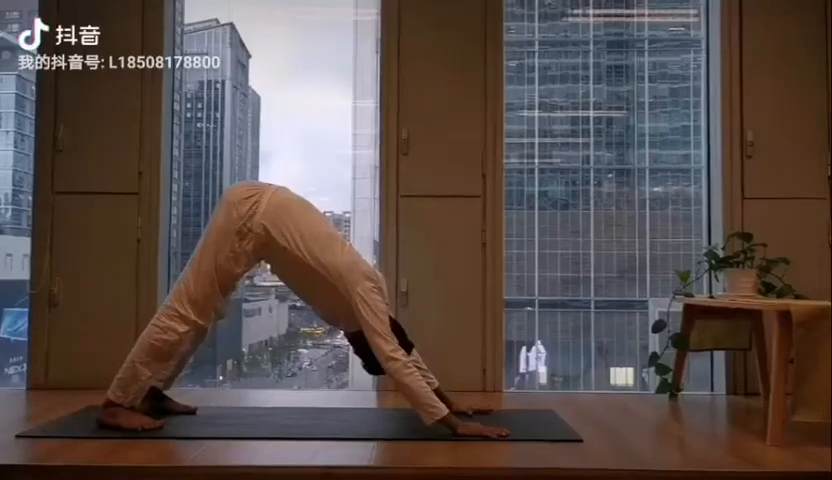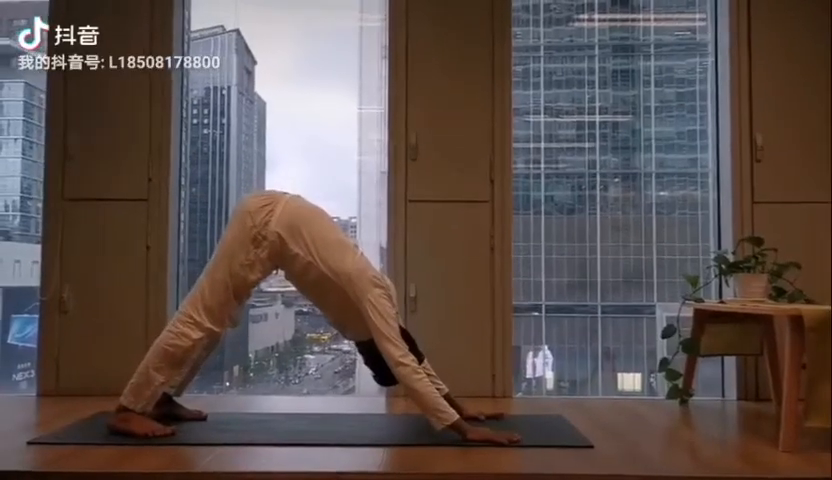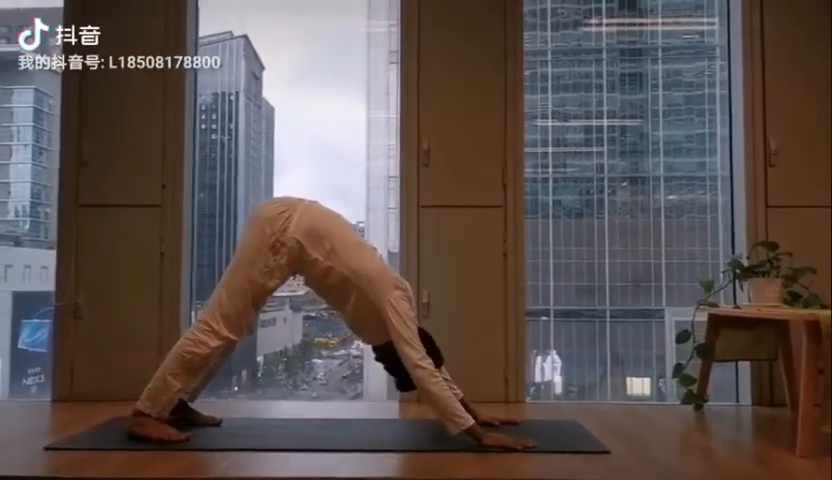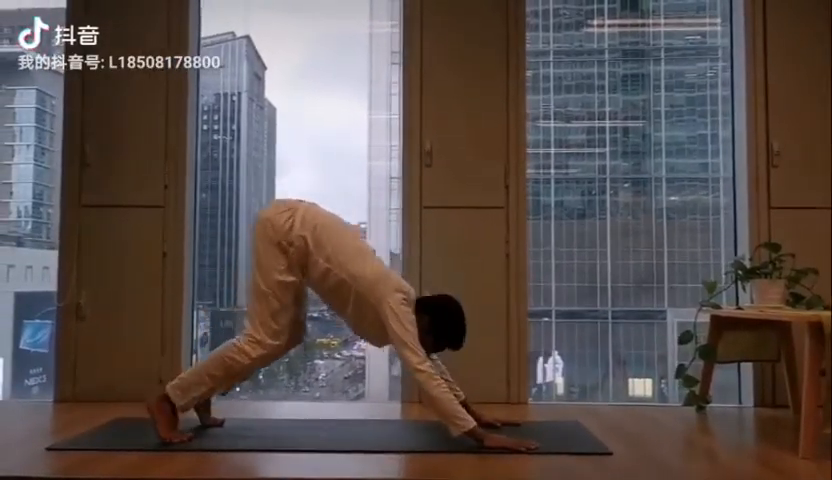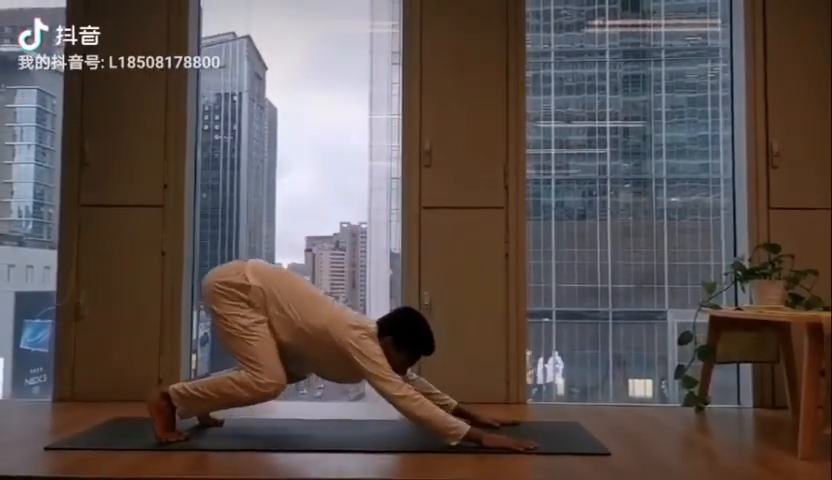
dt=1s
person 1, frame 1
left shoulder: (367, 290)
right shoulder: (361, 290)
left elbow: (404, 352)
right elbow: (394, 360)
left wrist: (448, 403)
right wrist: (452, 423)
left hip: (261, 214)
right hip: (250, 214)
left knee: (198, 312)
right knee: (189, 311)
left ankle: (150, 394)
right ankle: (118, 403)
person 1, frame 2
left shoulder: (377, 298)
right shoulder: (372, 297)
left elbow: (413, 359)
right elbow: (405, 365)
left wrist: (460, 409)
right wrist: (463, 427)
left hip: (276, 224)
right hip: (266, 223)
left knee: (212, 320)
right knee: (202, 318)
left ankle: (162, 398)
right ankle: (129, 409)
person 1, frame 3
left shoulder: (394, 302)
right shoulder: (391, 299)
left elbow: (428, 366)
right elbow: (422, 370)
left wrist: (472, 413)
right wrist: (478, 433)
left hip: (292, 227)
right hip: (283, 228)
left knee: (229, 326)
right knee: (220, 326)
left ankle: (176, 403)
right ankle: (144, 414)
person 1, frame 4
left shoulder: (404, 304)
right shoulder: (397, 305)
left elbow: (429, 363)
right elbow: (422, 372)
left wrist: (470, 410)
right wrist: (479, 434)
left hip: (293, 228)
right hip: (285, 227)
left knee: (290, 336)
right knee: (267, 339)
left ankle: (198, 395)
right ankle: (170, 401)
person 1, frame 5
left shoulder: (368, 338)
right shoulder: (359, 342)
left elbow: (409, 383)
right elbow: (403, 396)
left wrist: (467, 413)
right wrist: (476, 436)
left hip: (251, 285)
right hip: (233, 285)
left knee: (294, 369)
right knee: (267, 382)
left ankle: (196, 403)
right ankle: (169, 400)
